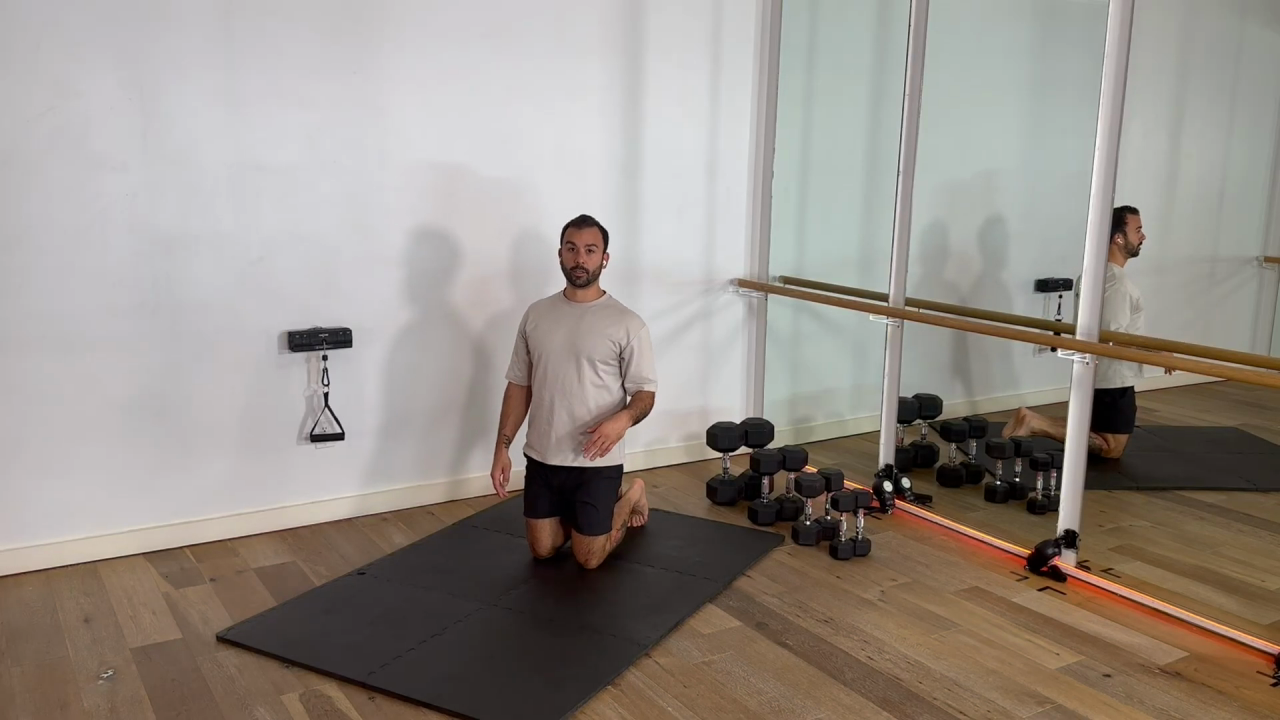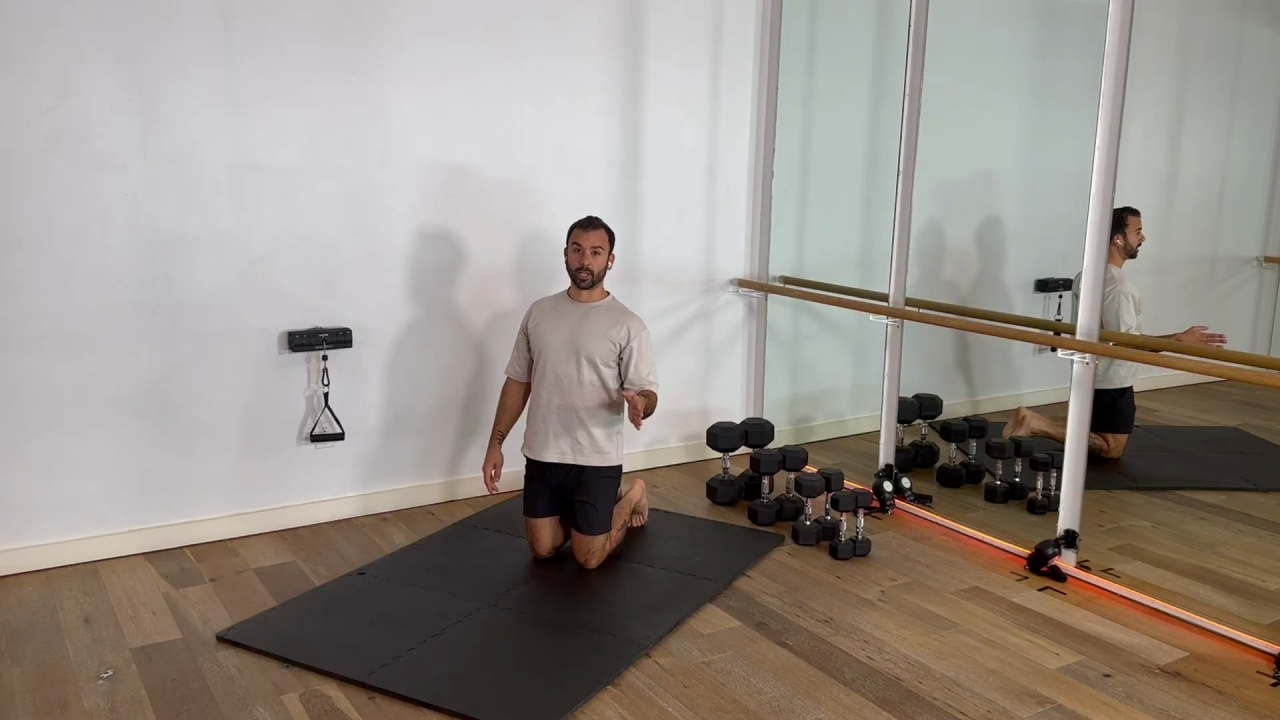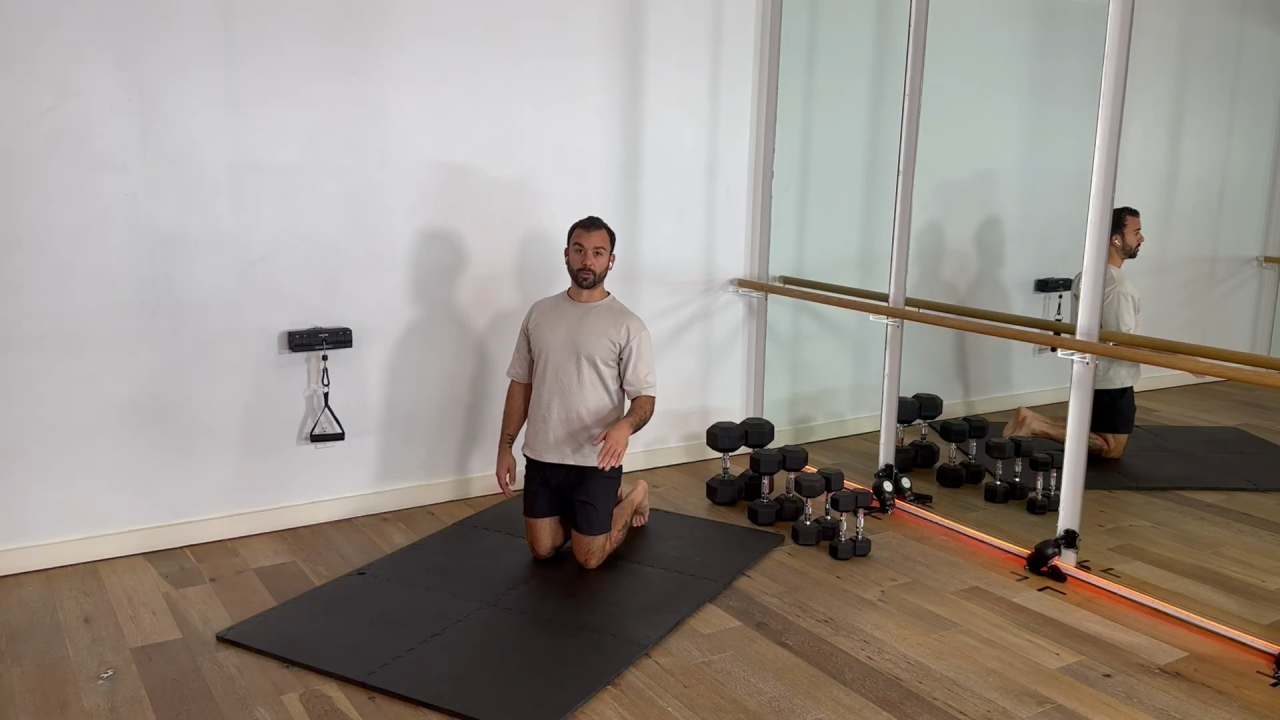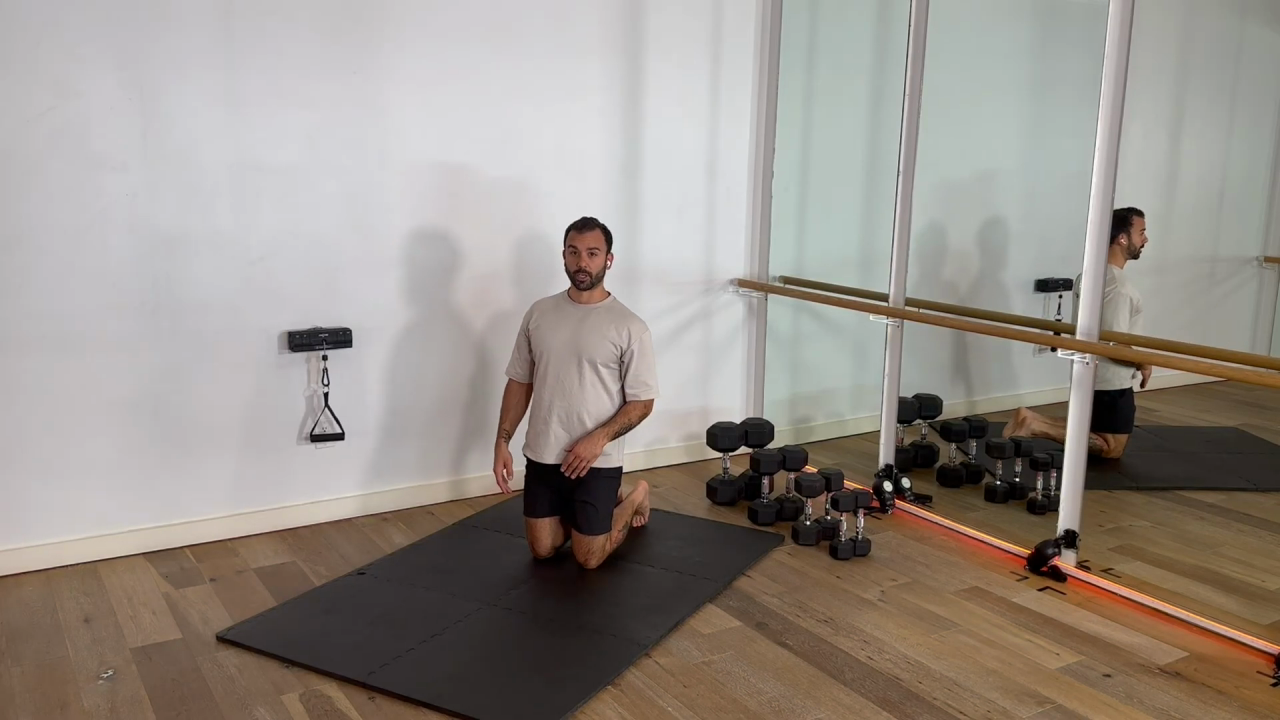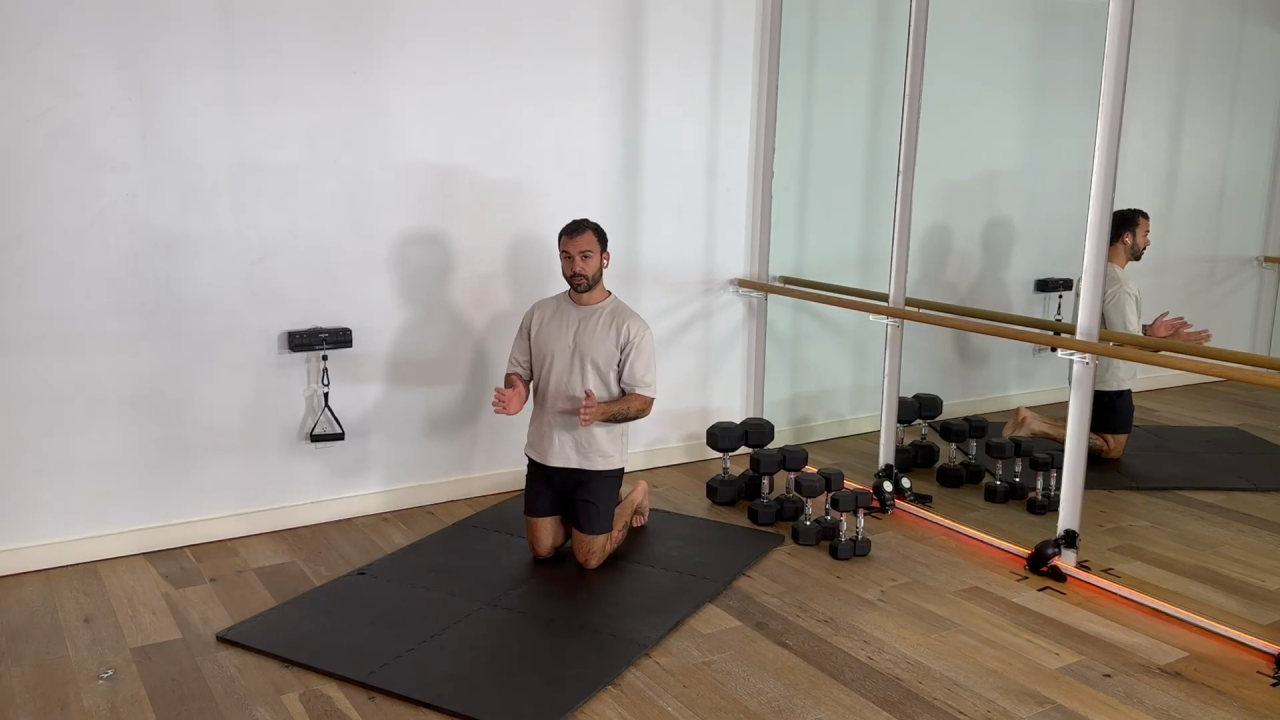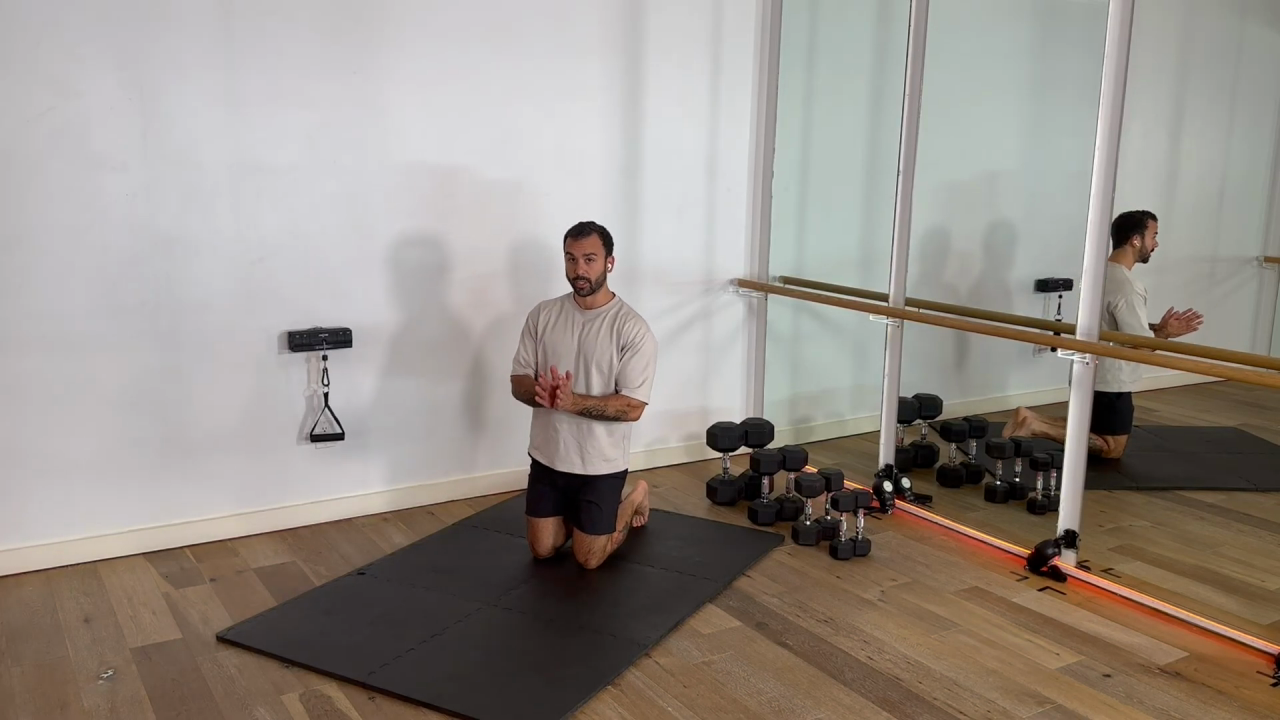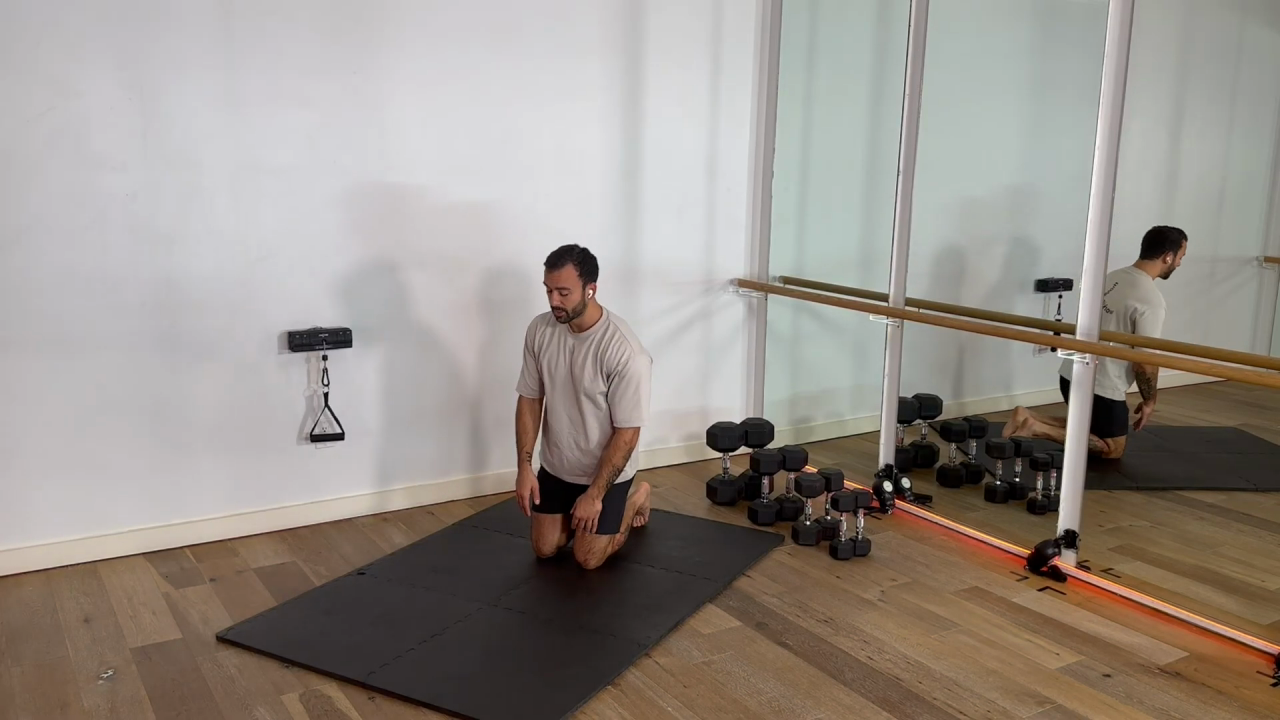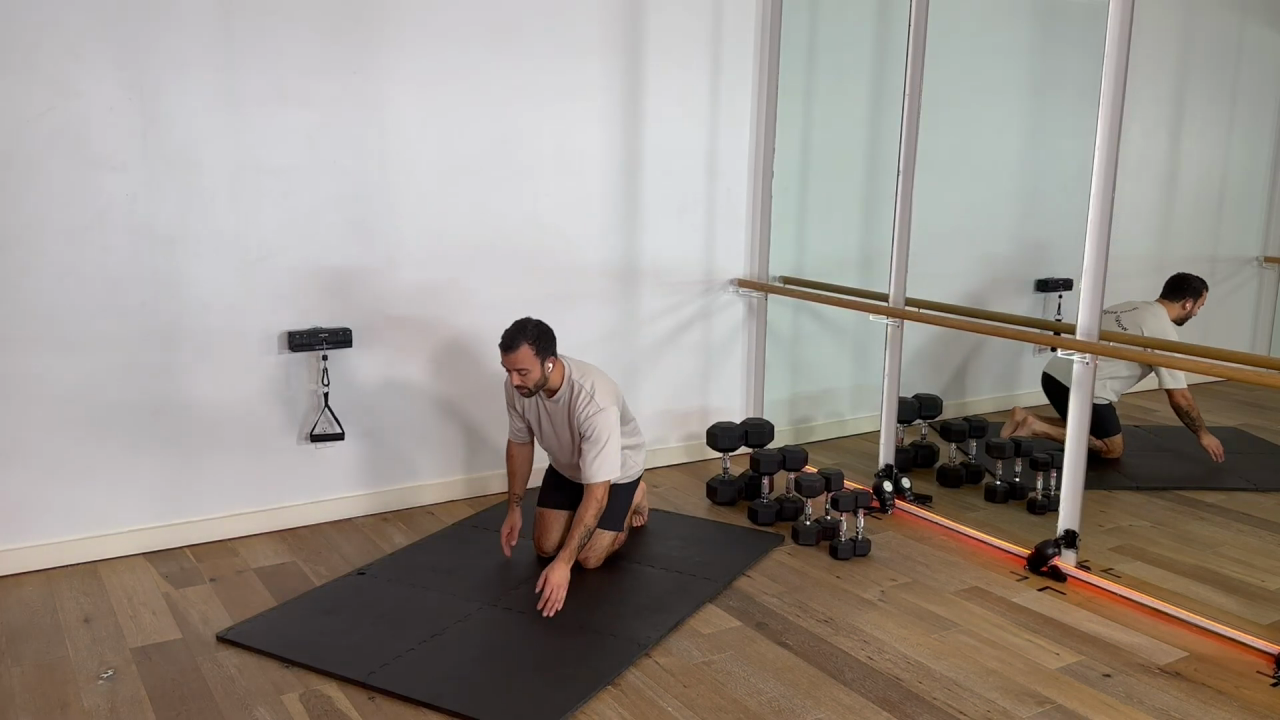
dt=0.4s
person 1, frame 1
left shoulder: (626, 323)
right shoulder: (536, 314)
left elbow: (645, 392)
right elbow: (519, 386)
left wrist: (624, 417)
right wrist: (502, 447)
left hip: (596, 462)
right hip: (542, 458)
left knee: (588, 558)
right knee: (542, 550)
left ankle: (631, 496)
person 1, frame 2
left shoulder: (627, 325)
right shoulder: (539, 312)
left elbow: (647, 393)
right elbow: (518, 382)
left wrist: (640, 402)
right wrist: (495, 443)
left hip: (596, 460)
right hip: (542, 455)
left knee: (588, 558)
right knee: (542, 550)
left ankle: (632, 497)
right ankle: (606, 502)
person 1, frame 3
left shoulder: (627, 325)
right shoulder: (539, 313)
left elbow: (645, 397)
right elbow: (521, 384)
left wrist: (625, 426)
right wrist: (505, 447)
left hip: (595, 461)
right hip: (541, 456)
left knee: (588, 558)
right knee: (542, 550)
left ankle: (634, 498)
right ankle: (606, 504)
person 1, frame 4
left shoulder: (629, 326)
right shoulder: (539, 313)
left elbow: (642, 401)
right elbow: (520, 382)
left wrist: (599, 438)
right wrist: (502, 440)
left hip: (596, 460)
right hip: (542, 456)
left knee: (588, 558)
right knee: (543, 549)
left ankle: (634, 498)
right ankle: (608, 503)
person 1, frame 5
left shoulder: (629, 325)
right shoulder: (539, 313)
left elbow: (642, 401)
right elbow: (518, 373)
left wrist: (602, 411)
right wrist: (516, 394)
left hip: (598, 461)
right hip: (544, 455)
left knee: (588, 558)
right knee: (542, 549)
left ankle: (633, 499)
right ankle: (591, 509)
person 1, frame 6
left shoulder: (633, 329)
right shoulder: (543, 314)
left elbow: (632, 407)
right elbow: (518, 383)
left wrist: (572, 402)
right wrist: (538, 392)
left hip: (599, 464)
right hip: (547, 457)
left knee: (588, 558)
right knee: (543, 550)
left ankle: (635, 499)
right ankle: (585, 511)
person 1, frame 7
left shoulder: (625, 352)
right shoulder: (539, 330)
left elbow: (627, 433)
right elbow: (529, 400)
left wrist: (595, 495)
right wrist: (524, 467)
left hip: (604, 471)
right hip: (555, 466)
left knee: (588, 559)
right knee: (545, 550)
left ankle: (636, 499)
right ankle: (578, 513)
person 1, frame 8
left shoulder: (595, 404)
right shoulder: (517, 386)
left elbow: (597, 491)
right elbow: (519, 443)
left wrist: (564, 563)
right wrist: (514, 508)
left hip: (616, 472)
right hip: (565, 467)
left knee: (590, 556)
right knee: (545, 545)
left ankle: (635, 497)
person 2, frame 1
right shoulder: (1116, 282)
left hip: (1093, 376)
right hip: (1113, 380)
left knee: (1100, 438)
right knee: (1111, 449)
left ankle: (1035, 421)
right ankle: (1037, 424)
person 2, frame 2
right shoulder: (1117, 285)
right wrist: (1182, 339)
right hip: (1110, 381)
left knee: (1096, 435)
right knee: (1110, 449)
left ankle: (1035, 421)
right ankle: (1038, 424)
person 2, frame 3
right shoulder: (1118, 286)
left hip: (1092, 375)
right hip: (1113, 382)
left knee: (1094, 431)
right knee: (1111, 449)
left ankle: (1035, 421)
right ankle: (1038, 426)
person 2, frame 4
right shoulder: (1117, 286)
right wrist: (1143, 364)
right hip: (1111, 383)
left knee: (1095, 434)
right knee: (1111, 449)
left ankle: (1033, 420)
right ankle: (1037, 426)
person 2, frame 5
right shoulder: (1119, 284)
left wrist: (1150, 330)
right wrist: (1171, 341)
right hip: (1108, 382)
left knee: (1096, 433)
right knee: (1110, 449)
left ankle: (1032, 420)
right ankle: (1036, 427)
person 2, frame 6
left shoulder: (1102, 273)
right shoulder: (1126, 287)
left wrist: (1161, 328)
right wrist: (1166, 333)
right hip: (1109, 384)
left knee: (1093, 432)
right knee: (1111, 449)
left ankle: (1032, 419)
right ankle: (1036, 427)
person 2, frame 7
left shoulder: (1113, 278)
right shoulder: (1150, 299)
right elbow: (1145, 361)
right wrist: (1148, 401)
left hip: (1073, 373)
right hip: (1101, 386)
left knee: (1094, 432)
right knee: (1112, 449)
left ankle: (1031, 419)
right ankle: (1036, 428)
person 2, frame 8
left shoulder: (1131, 308)
right shoulder: (1163, 333)
right elbow: (1179, 397)
right wrist: (1203, 434)
left hip: (1055, 374)
left knee: (1093, 433)
right knee: (1111, 449)
left ankle: (1028, 419)
right ankle: (1036, 427)
